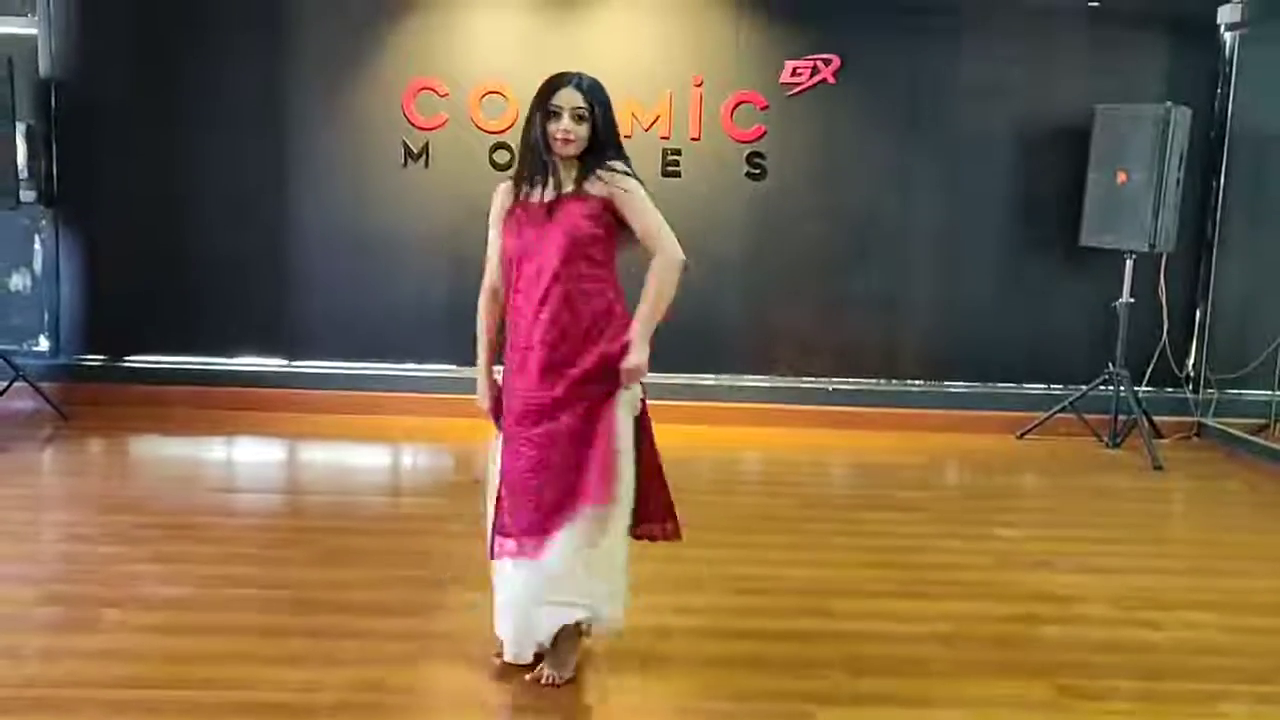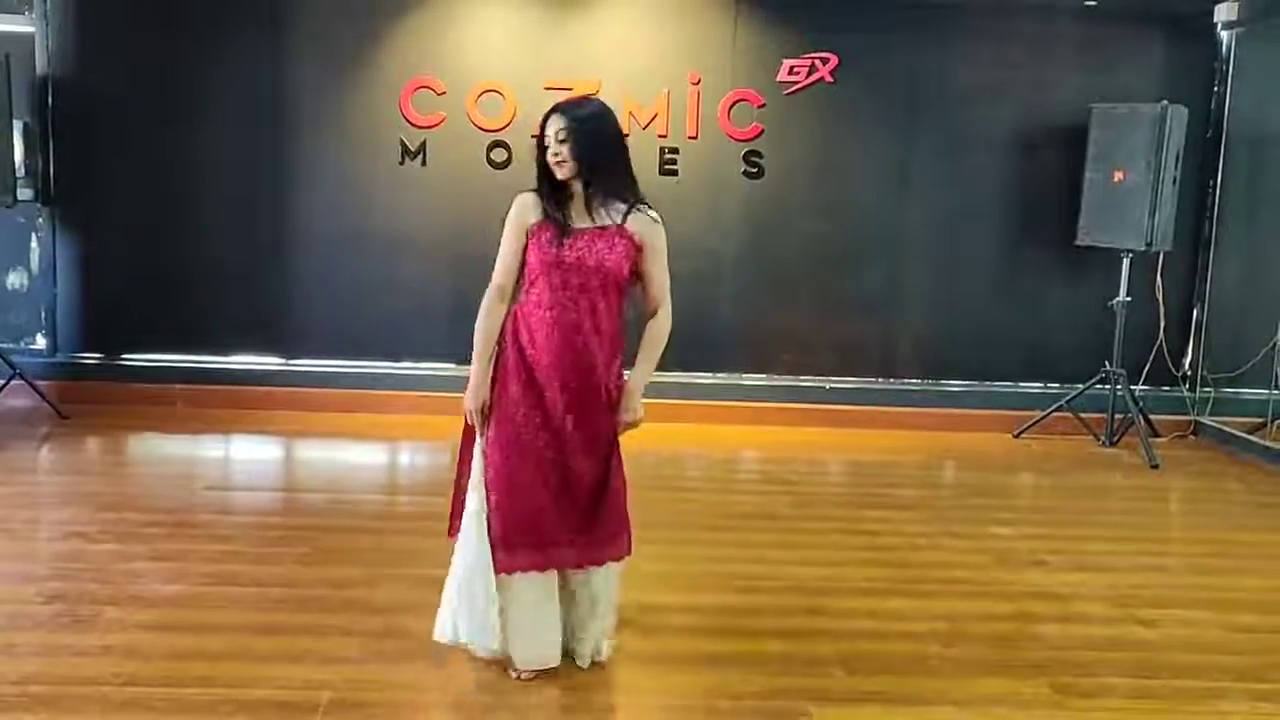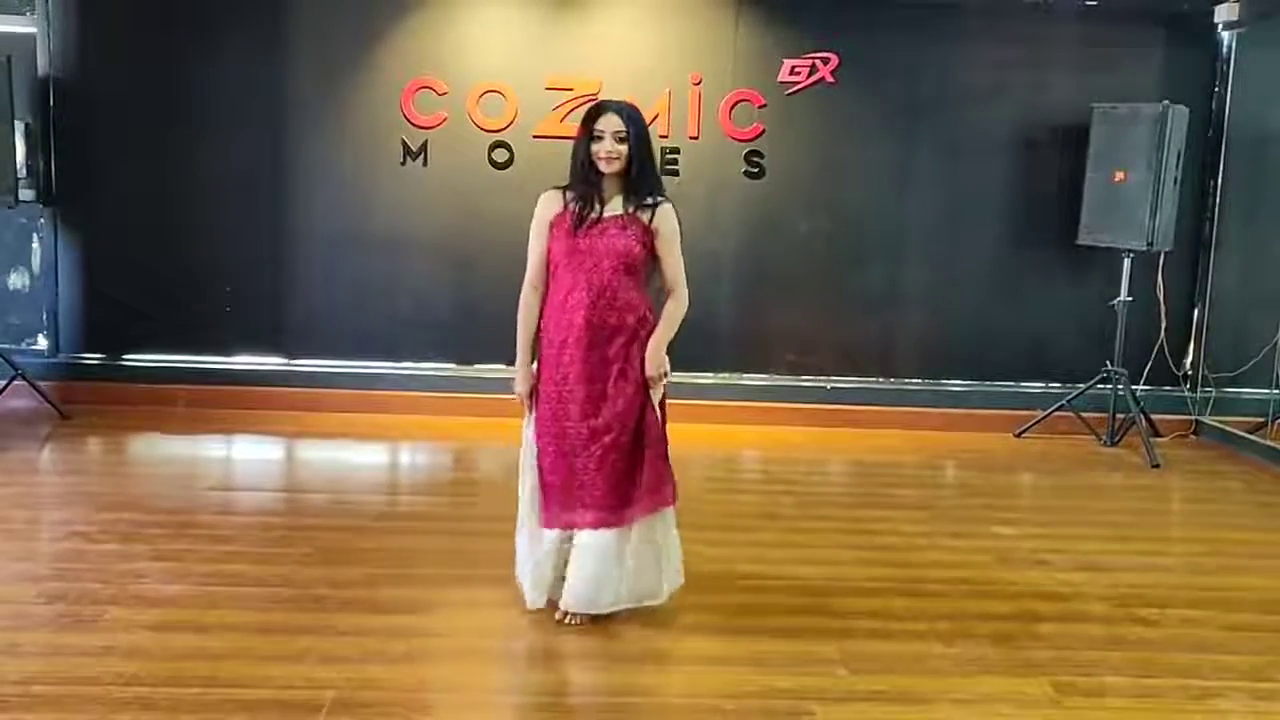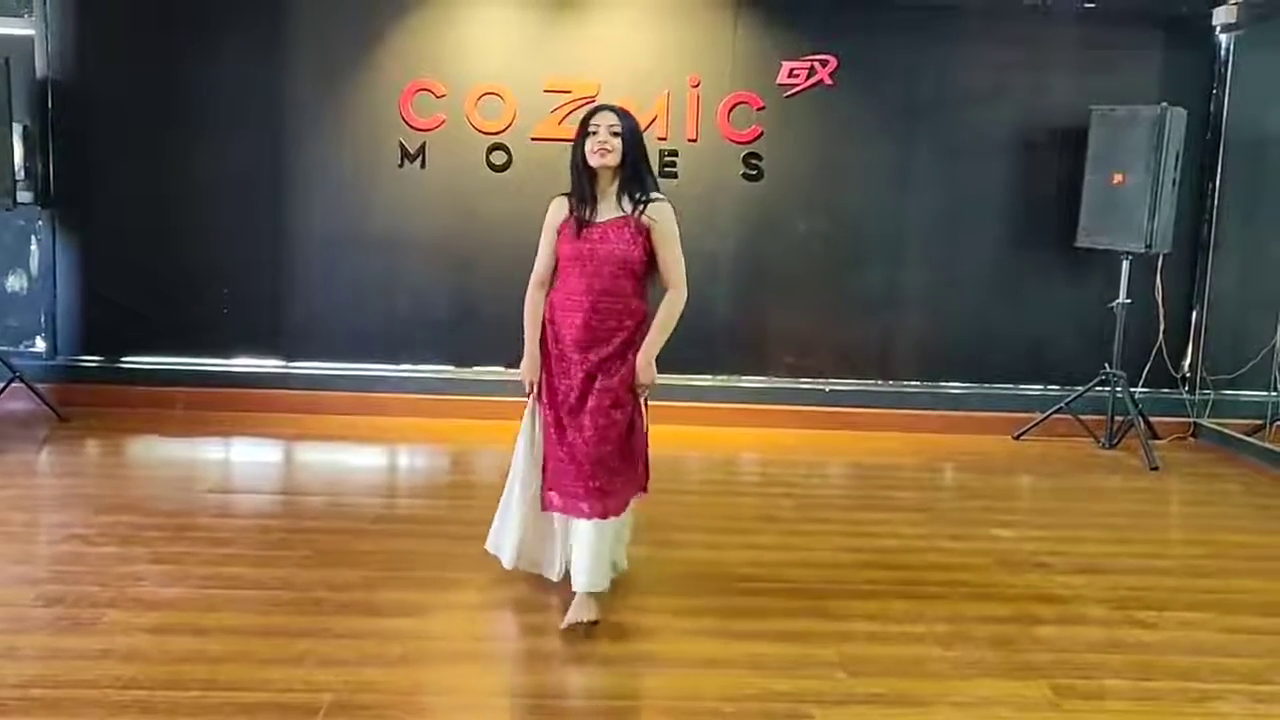
dt=1s
person 1, frame 1
left shoulder: (611, 180)
right shoulder: (510, 195)
left elbow: (670, 253)
right elbow: (493, 289)
left wrist: (639, 339)
right wrist: (485, 370)
left hip: (598, 364)
right hip: (532, 370)
left knee: (587, 496)
right knee: (529, 496)
left ankle: (567, 628)
right ankle: (531, 627)
person 1, frame 2
left shoulder: (641, 223)
right shoulder: (530, 209)
left elbow: (660, 312)
right elbow: (498, 294)
left wrist: (636, 390)
right wrist: (478, 378)
left hip: (593, 389)
right hip: (523, 380)
left knee: (588, 513)
right knee: (520, 509)
left ankle: (581, 629)
right ankle: (529, 638)
person 1, frame 3
left shoulder: (654, 212)
right shoulder: (553, 204)
left elbow: (677, 292)
right elbow: (533, 287)
left wrist: (657, 347)
right wrist: (523, 362)
left hip: (624, 359)
right hip: (562, 359)
left knee: (615, 473)
right knee: (561, 469)
left ankle: (593, 587)
right ankle: (555, 575)
person 1, frame 4
left shoulder: (652, 210)
right shoulder: (562, 209)
left elbow: (677, 289)
right elbow: (538, 285)
left wrist: (648, 353)
right wrist: (530, 351)
left hip: (618, 355)
right hip: (562, 354)
left knee: (603, 465)
right knee: (565, 460)
left ankle: (589, 586)
right ankle: (589, 564)
